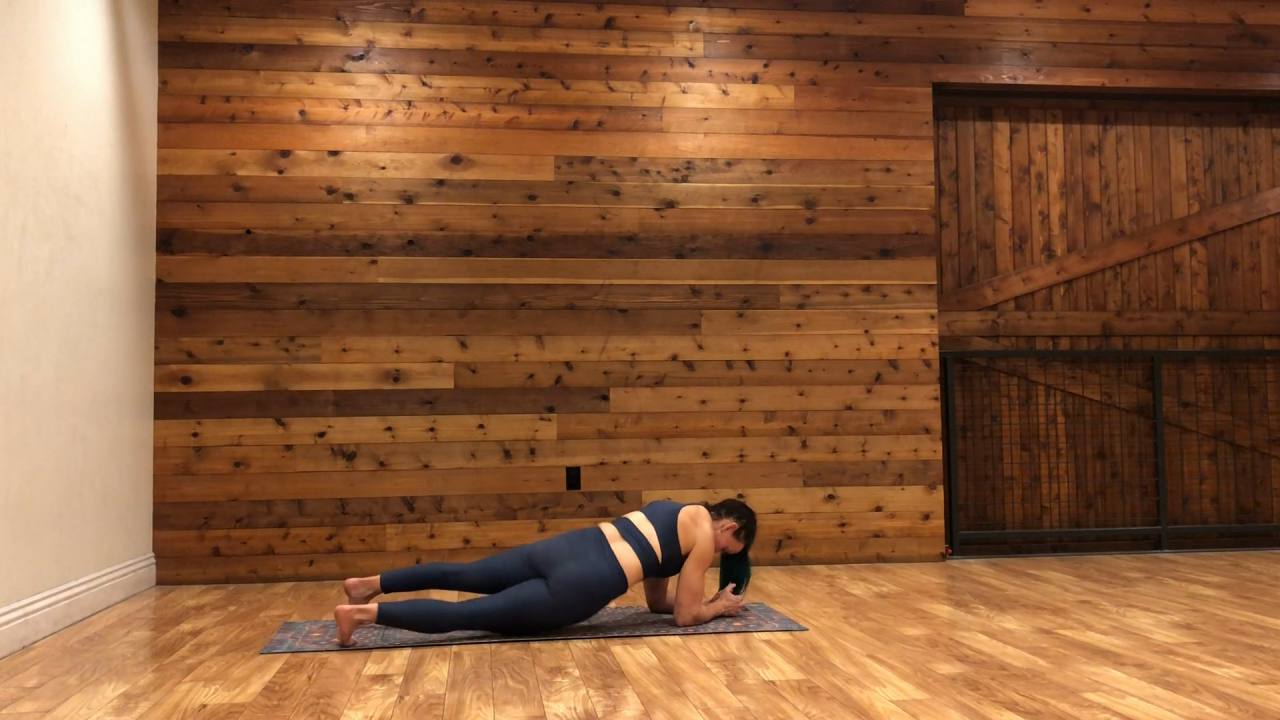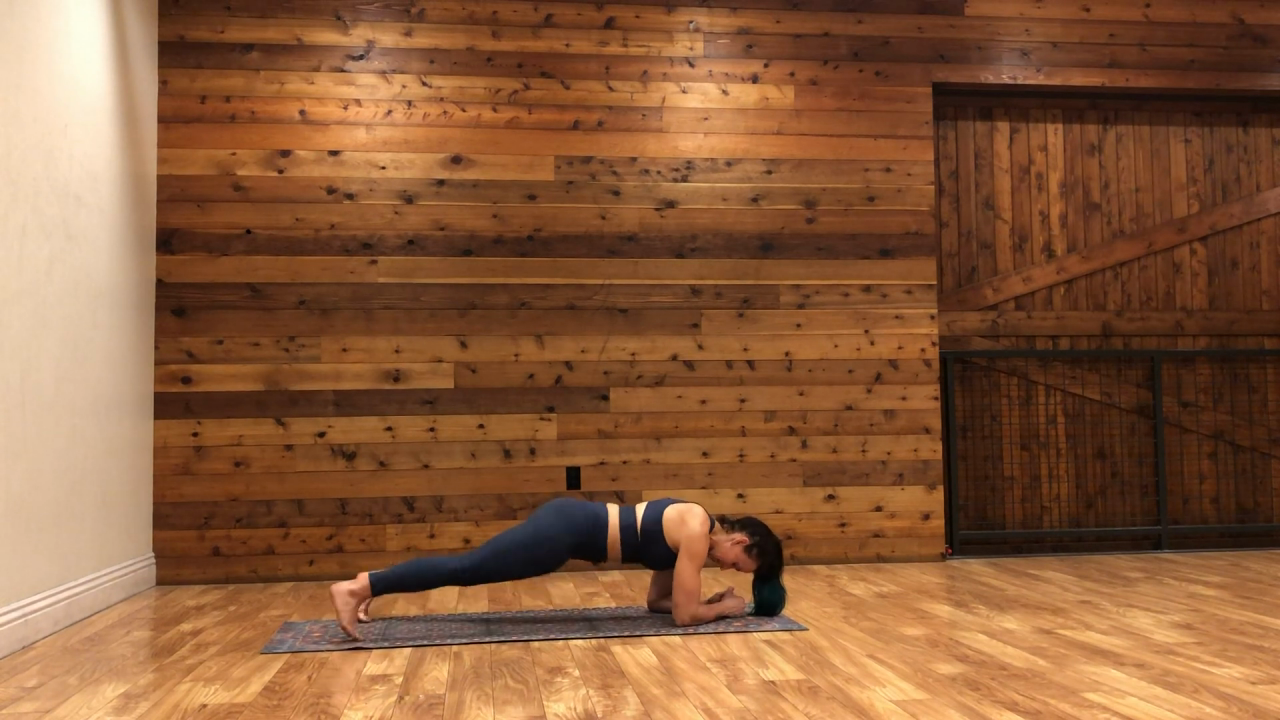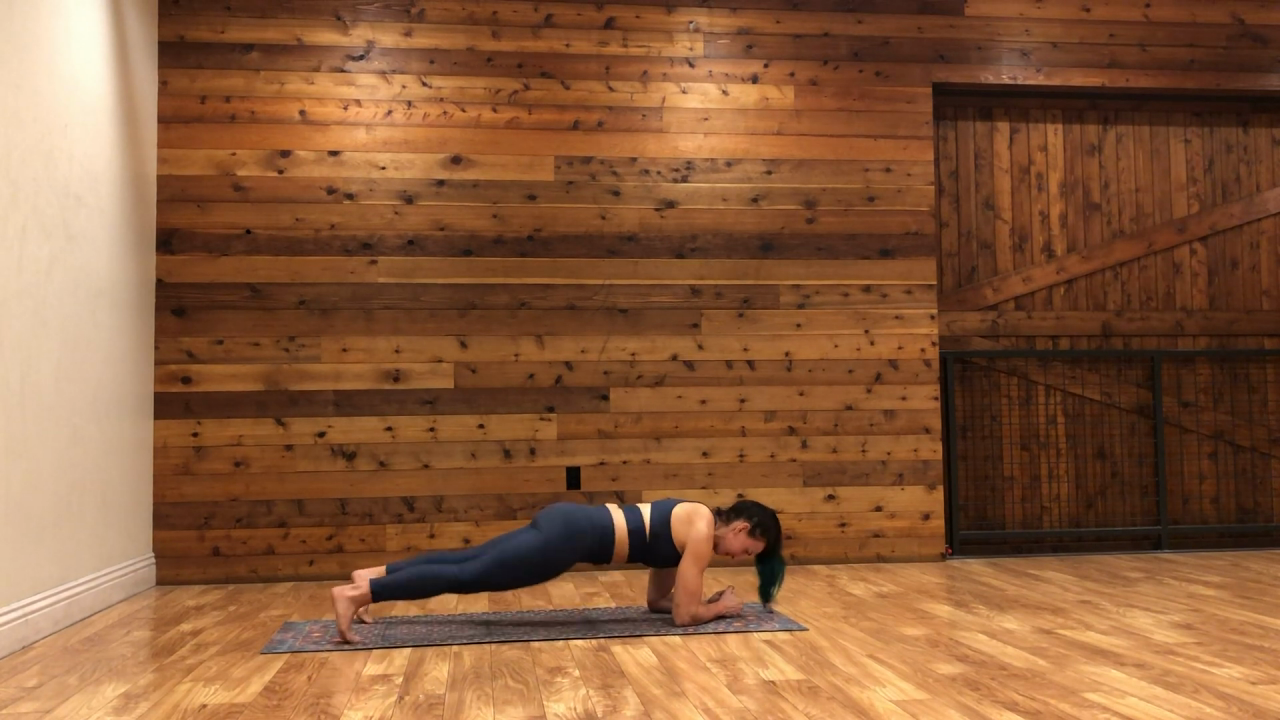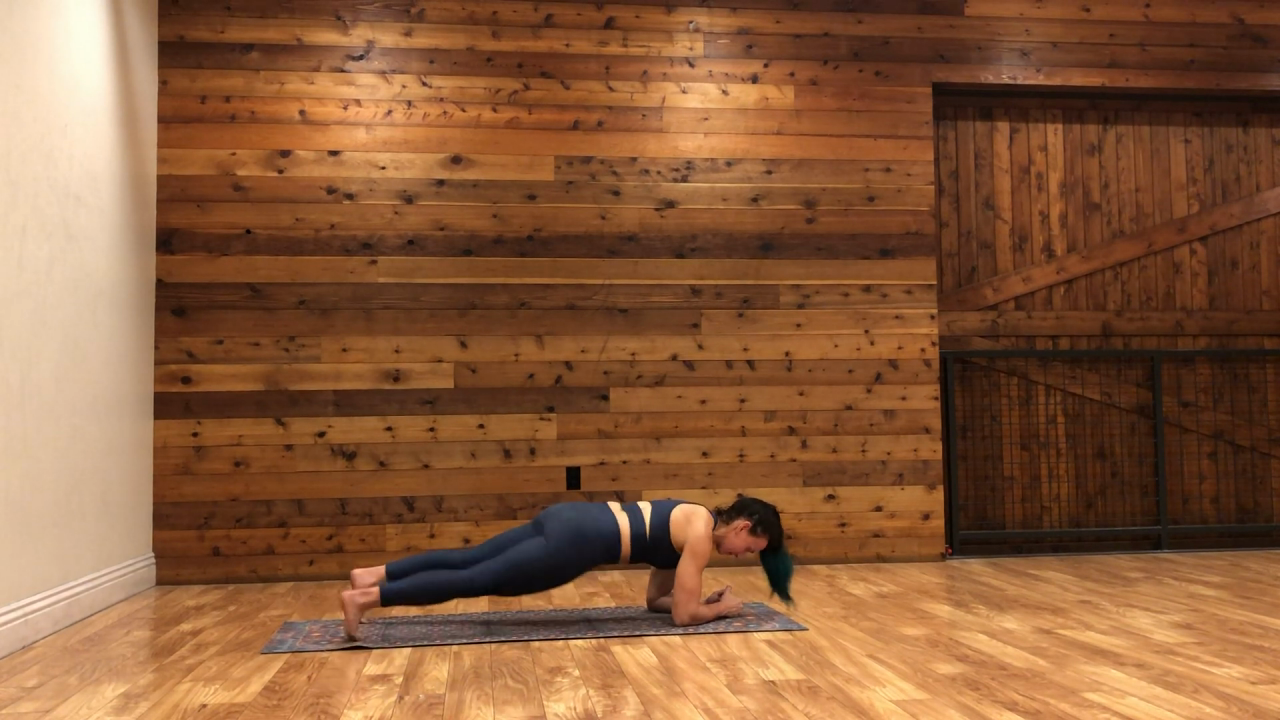
dt=1s
person 1, frame 1
left shoulder: (677, 515)
right shoulder: (703, 532)
left elbow: (657, 600)
right elbow: (685, 615)
left wrist: (700, 600)
right wrist: (720, 607)
left hip: (565, 545)
right hip: (580, 582)
left knee: (464, 576)
right knee: (466, 614)
left ankle: (367, 584)
right ankle: (358, 610)
person 1, frame 2
left shoulder: (689, 528)
right shoulder: (697, 534)
left elbow: (658, 600)
right elbow: (684, 615)
left wrist: (709, 599)
right wrist: (724, 608)
left hip: (568, 520)
right hip: (567, 528)
left knee: (468, 567)
right knee: (462, 569)
left ankle: (372, 579)
right ankle: (353, 591)
person 1, frame 3
left shoulder: (689, 521)
right shoulder: (703, 532)
left elbow: (658, 600)
right elbow: (683, 614)
left wrist: (706, 600)
right wrist: (720, 606)
left hip: (571, 523)
right hip: (574, 536)
left knee: (466, 561)
right knee: (467, 577)
left ankle: (373, 575)
right ankle: (356, 595)
person 1, frame 4
left shoulder: (688, 519)
right shoulder: (702, 532)
left elbow: (657, 598)
right elbow: (683, 614)
left wrist: (703, 598)
right wrist: (721, 607)
left hip: (569, 517)
right hip: (578, 539)
left knee: (466, 561)
right knee: (470, 581)
left ankle: (375, 575)
right ankle: (365, 598)
